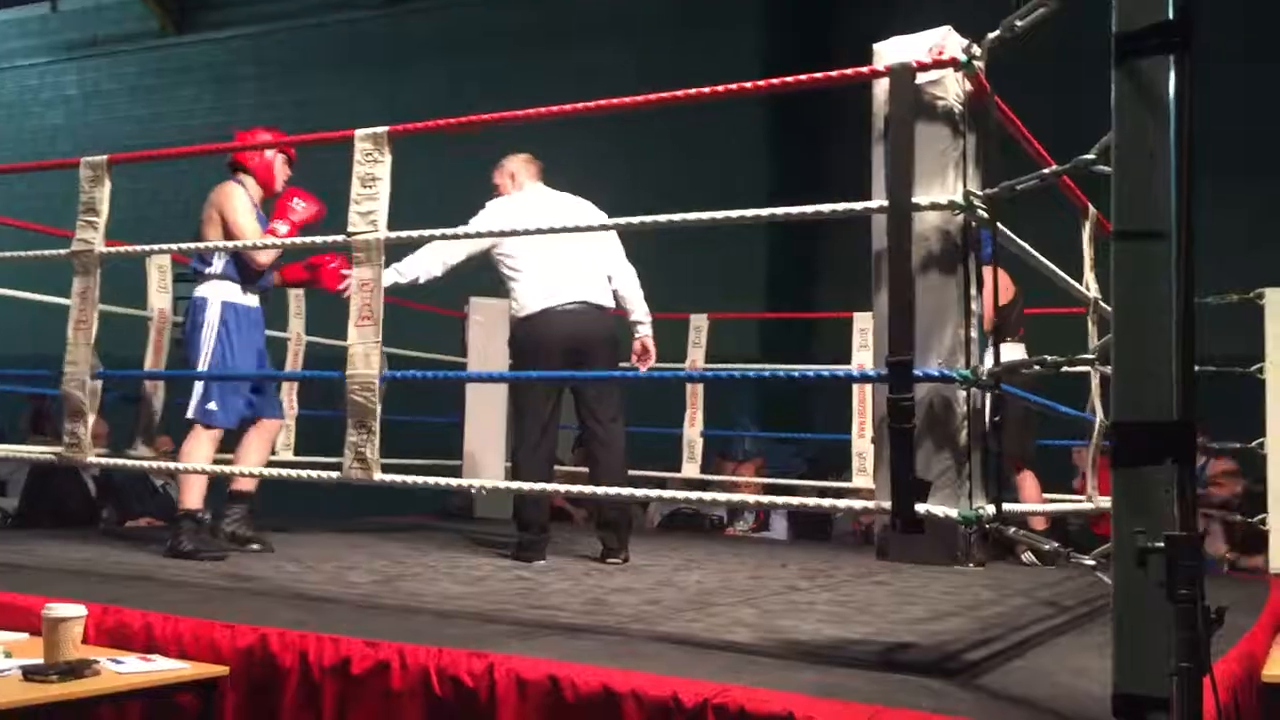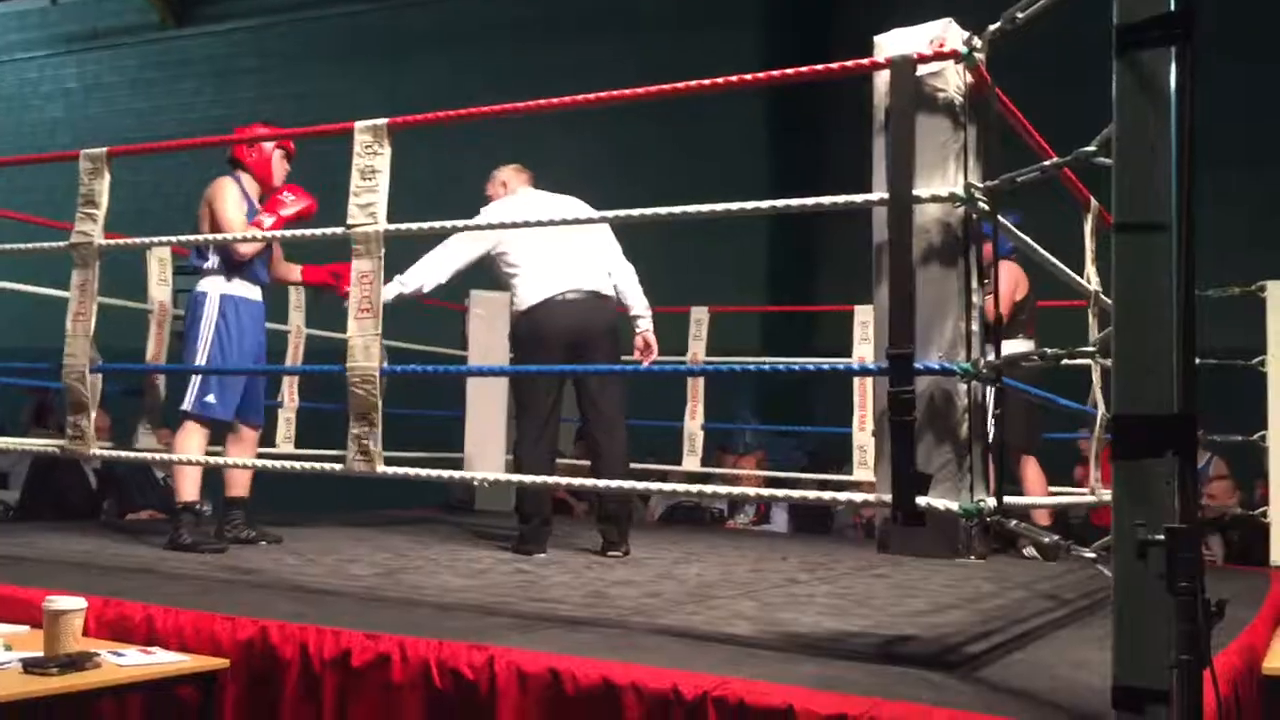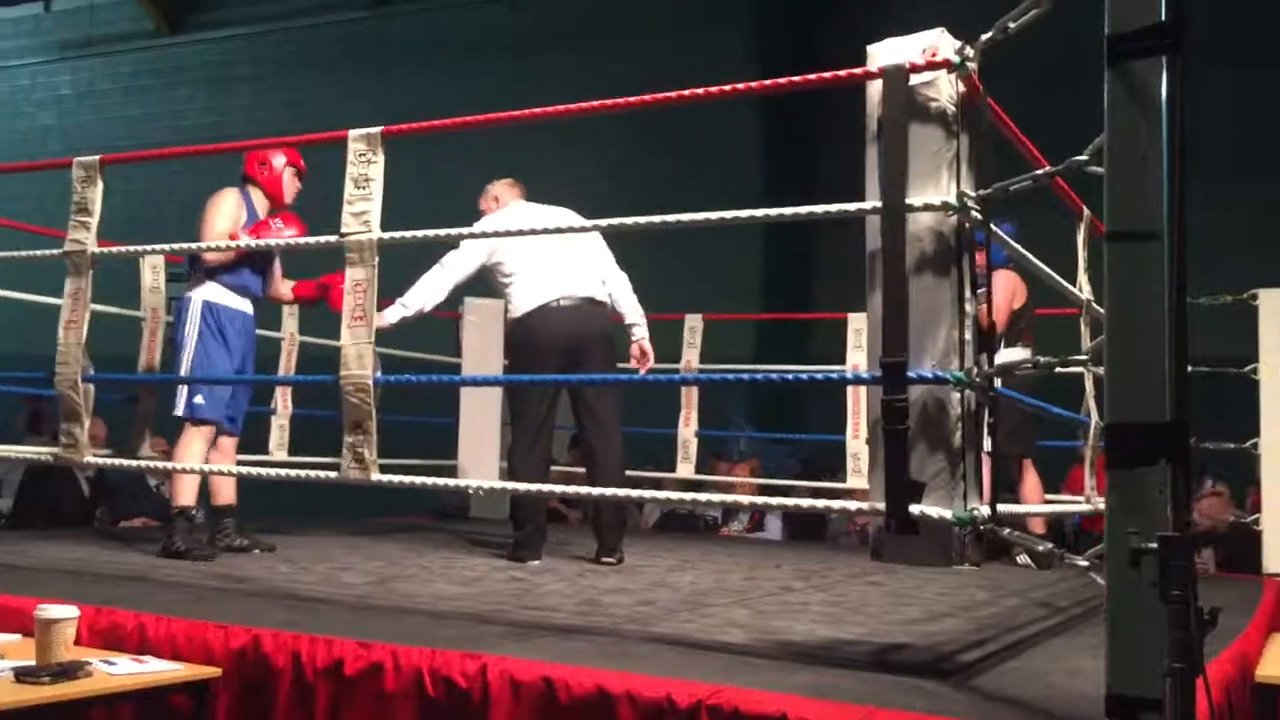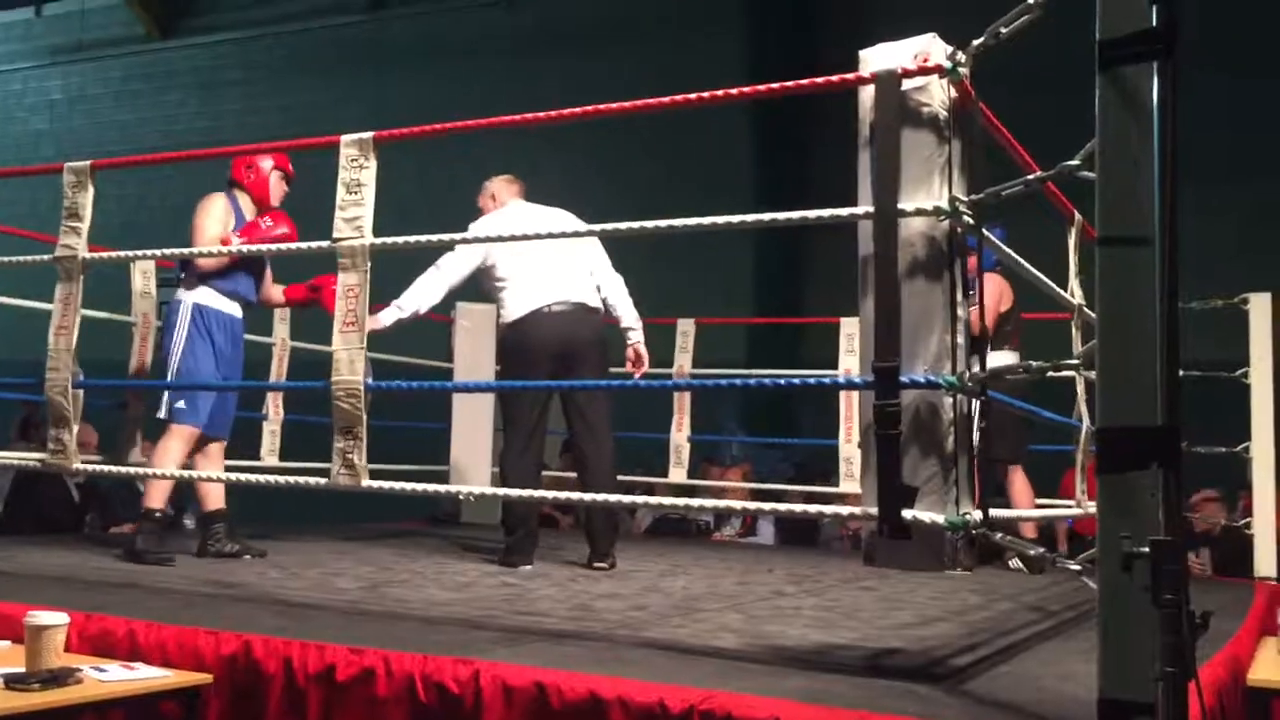
dt=0.2s
person 1, frame 1
left shoulder: (253, 204)
right shoulder: (231, 193)
left elbow: (265, 270)
right elbow: (259, 254)
left wrist: (310, 270)
right wrist: (290, 220)
left hip: (244, 317)
right hip: (222, 312)
left knee: (269, 415)
right knee: (209, 421)
left ankle: (233, 513)
right ankle: (186, 531)
person 1, frame 2
left shoulder: (266, 203)
right shoulder: (226, 188)
left elbow: (279, 269)
right elbow: (241, 246)
left wrist: (330, 276)
right wrist: (277, 213)
left hip: (249, 310)
right hip: (220, 305)
left knee: (248, 423)
right knee: (202, 415)
left ankle: (234, 520)
right ankle: (185, 523)
person 1, frame 3
left shoulder: (272, 222)
right shoulder: (230, 199)
left elbow: (277, 289)
right elbow: (209, 252)
left wrist: (320, 289)
right wrist: (258, 236)
left hip: (241, 322)
right hip: (210, 312)
left knee: (227, 431)
right knee: (202, 421)
left ankle: (225, 528)
right ankle: (181, 528)
person 1, frame 4
left shoulder: (257, 223)
right shoulder: (217, 204)
left elbow: (266, 292)
right elbow: (202, 258)
left wrist: (310, 291)
right wrist: (252, 236)
left hip: (229, 326)
right hip: (199, 316)
left knee: (213, 434)
right knee: (185, 425)
left ankle: (215, 533)
right ankle: (146, 530)
person 2, frame 1
left shoulder: (502, 211)
right shoulder: (586, 208)
left elbow: (443, 253)
right elbow: (622, 272)
left wrist: (383, 277)
right wrist: (642, 327)
left hip: (540, 326)
right hip: (595, 322)
left knee: (534, 434)
right knee: (605, 429)
left ankle: (532, 541)
right ankle: (615, 543)
person 2, frame 2
left shoulder: (498, 215)
right shoulder: (578, 207)
left elbow: (444, 260)
right elbow: (621, 268)
left wrist: (386, 291)
right wrist: (643, 322)
left hip: (543, 318)
right hip: (597, 312)
left knee: (536, 427)
right knee: (607, 423)
left ankle: (534, 534)
right ankle: (616, 535)
person 2, frame 3
left shoulder: (493, 227)
right shoulder: (572, 218)
left elbow: (444, 275)
right elbow: (615, 277)
left wrist: (390, 315)
right wrist: (638, 331)
left hip: (537, 325)
right hip: (592, 319)
left knee: (531, 435)
right knee: (602, 430)
left ankle: (528, 542)
right ankle: (610, 543)
person 2, frame 4
left shoulder: (488, 228)
right shoulder: (569, 221)
left elbow: (440, 277)
right elbow: (610, 280)
left wrist: (385, 316)
right wrist: (634, 334)
left hip: (529, 331)
right hip: (584, 325)
left knee: (523, 440)
right knee: (594, 435)
left ankle: (520, 547)
right ankle: (602, 548)
person 3, frame 1
left shoulder: (990, 274)
right shoulder: (994, 277)
left elbow: (984, 321)
right hip: (1013, 374)
right knee: (1018, 462)
right ankle: (1041, 541)
person 3, frame 2
left shoulder: (1005, 269)
right shoulder: (1002, 271)
left elbow: (996, 315)
left hip: (1005, 367)
right hip: (1016, 368)
right knee: (1024, 454)
person 3, frame 3
left shoulder: (1002, 277)
right shoulder: (1000, 280)
left elbow: (994, 324)
right elbow: (990, 325)
left wrist: (973, 303)
left hip: (1002, 375)
right hip: (1014, 376)
left knee: (980, 456)
right knee: (1022, 462)
person 3, frame 4
left shoulder: (988, 281)
right shoulder: (991, 283)
left elbow: (978, 328)
left hip: (990, 379)
right hip: (1004, 380)
right knee: (1011, 466)
